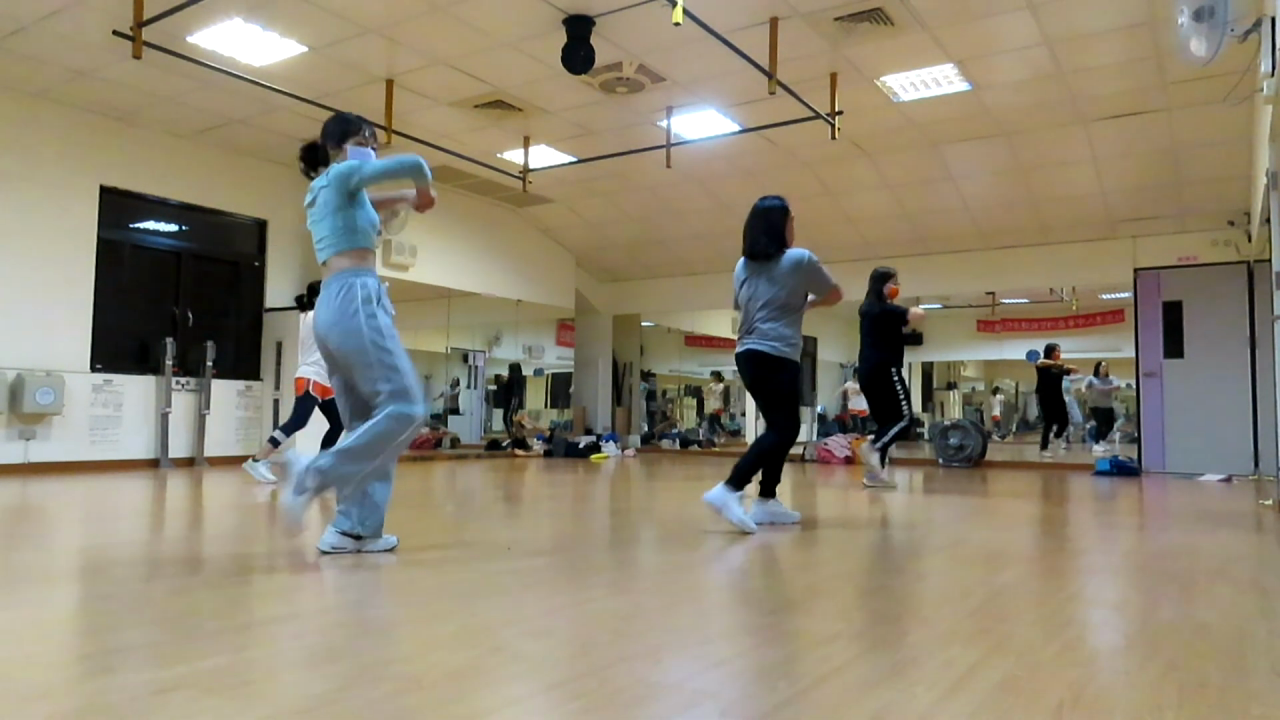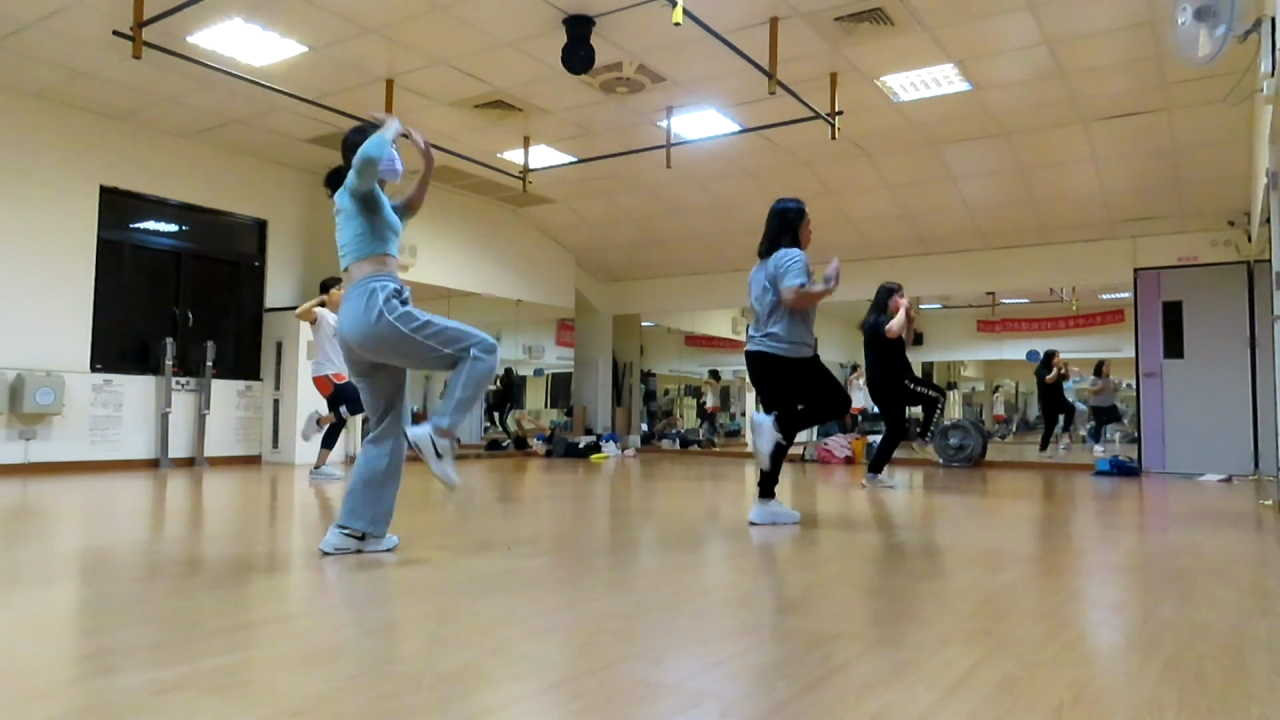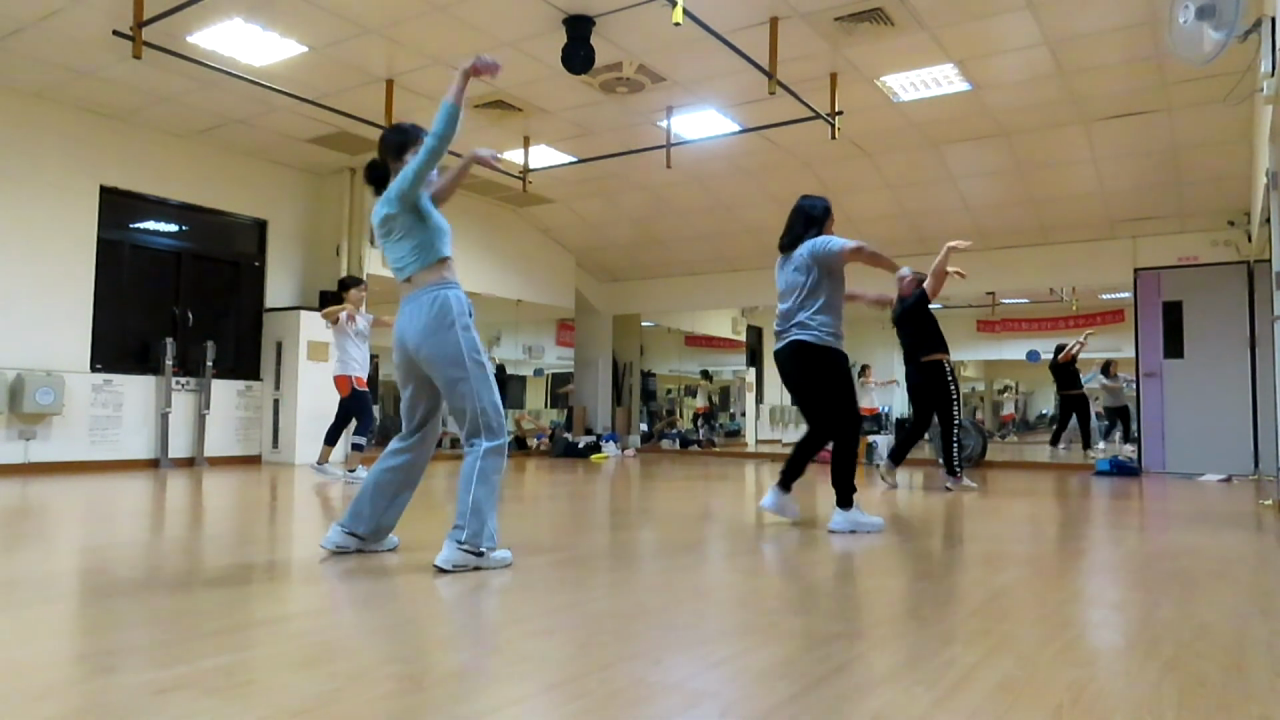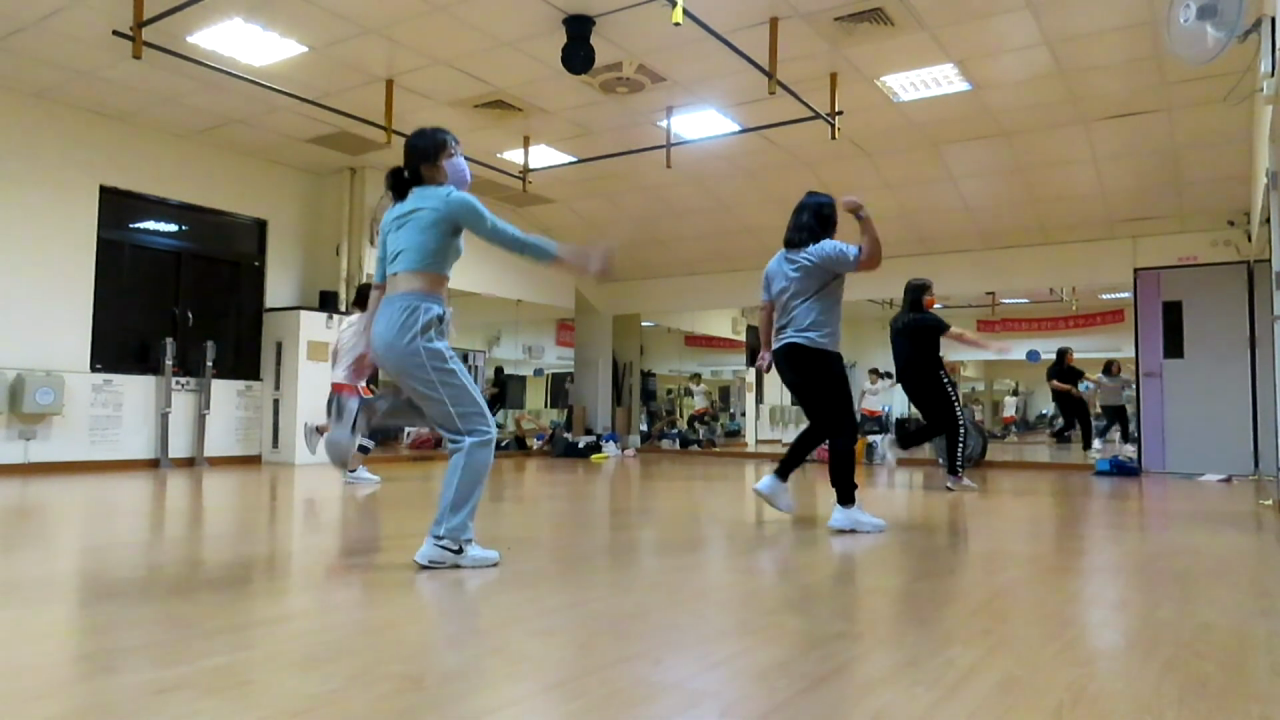
dt=0.4s
person 1, frame 1
left shoulder: (319, 195)
right shoulder: (339, 175)
left elbow: (362, 205)
right elbow: (410, 164)
left wrist: (401, 197)
right wrist: (425, 190)
left hip: (332, 311)
right hip: (355, 303)
left knee: (366, 421)
right knee: (404, 410)
left ankle: (353, 528)
right ankle: (315, 474)
person 1, frame 2
left shoulder: (370, 201)
right shoulder: (359, 186)
left elbow: (405, 211)
right elbow: (367, 157)
left wrist: (427, 166)
right wrist: (392, 127)
left hip: (355, 320)
right hip: (376, 307)
left knee: (385, 429)
right knee: (480, 349)
left ankle: (354, 529)
right ankle: (438, 433)
person 1, frame 3
left shoulder: (390, 209)
right shoulder: (400, 193)
left elbow: (432, 198)
right elbow: (436, 139)
left wrist: (468, 163)
right wrist: (463, 79)
left hip: (410, 323)
right hip: (442, 314)
left knee: (415, 438)
right knee: (488, 433)
left ankle: (357, 530)
right ankle: (469, 543)
person 1, frame 4
left shoulder: (396, 212)
right shoulder: (453, 203)
right elbow: (515, 241)
left wrist: (373, 345)
right wrist: (577, 259)
left hip: (388, 327)
right hip: (415, 326)
left knee: (449, 413)
right knee: (475, 431)
left ankle: (361, 415)
right ankle: (447, 541)
person 2, frame 1
left shoulder: (743, 265)
right shoulder: (800, 260)
right elbow: (834, 295)
right wrist: (809, 301)
left hip: (748, 356)
right hip: (777, 358)
left knee: (784, 429)
right knee: (780, 431)
left ankle: (766, 501)
right ankle: (728, 491)
person 2, frame 2
left shoulder: (762, 265)
right shoulder: (793, 257)
right elbow: (795, 296)
right wrist: (828, 285)
left hip: (758, 356)
right hip: (789, 357)
left knee: (781, 429)
right knee: (838, 403)
left ankle: (766, 502)
right ankle: (773, 423)
person 2, frame 3
left shoulder: (789, 258)
right shoulder: (818, 245)
right elbow: (857, 250)
left wrist: (867, 296)
right wrist: (900, 271)
left hip: (788, 351)
right hip: (816, 351)
left knee: (821, 430)
right knee: (847, 427)
left ankle: (781, 492)
right ankle: (845, 510)
person 2, frame 4
left shoulder: (777, 261)
right shoulder: (825, 251)
left elbow: (766, 310)
right elbow: (872, 259)
left wrist: (765, 349)
right wrist: (862, 214)
left hip: (787, 352)
right hip: (814, 352)
left knee: (823, 424)
right knee: (843, 427)
left ankle: (775, 480)
right ankle: (846, 509)
person 3, frame 1
left shoulder: (868, 309)
right shoulder: (887, 309)
left elbow: (902, 318)
right elbow: (916, 316)
left wrist: (903, 315)
right wrist: (913, 311)
left hip: (867, 372)
right hip: (885, 370)
left knee: (885, 422)
right knee: (903, 419)
left ankle: (874, 472)
right ankle: (874, 449)
person 3, frame 2
left shoulder: (881, 323)
right shoulder: (879, 322)
left elbow: (903, 343)
right elbow: (893, 331)
left wrist: (909, 322)
right wrist: (903, 310)
left hip: (880, 387)
right hip: (895, 383)
left knee: (894, 430)
right knee: (938, 396)
left ankle: (873, 474)
right ankle: (923, 439)
person 3, frame 3
left shoulder: (907, 311)
right shoulder: (914, 305)
left elbow: (932, 289)
right elbow: (933, 278)
left wrist: (947, 272)
right wrist: (948, 249)
left hip: (916, 373)
right hip: (937, 369)
left knee: (919, 424)
right knee: (951, 424)
left ankle: (890, 464)
right ankle: (955, 476)
person 3, frame 4
left shoulder: (898, 323)
right shoulder: (925, 320)
right elbow: (957, 334)
left wrist: (941, 361)
right wrist: (989, 345)
left hip: (910, 383)
right hip: (932, 379)
left knee: (936, 424)
right knee: (956, 425)
left ankle: (897, 443)
right ankle: (955, 476)
person 4, frame 1
left shoulder: (307, 317)
left hip: (322, 381)
right hip: (311, 378)
left knee: (338, 424)
right knee: (297, 421)
right ankle: (257, 461)
person 4, frame 2
right shoulder: (319, 314)
right elbow: (299, 313)
right wrist: (319, 300)
left hip: (339, 375)
right hip: (326, 374)
left knee: (338, 422)
right knee: (363, 401)
left ankle: (319, 467)
right ankle: (320, 421)
person 4, frame 3
left shoulder: (365, 318)
right shoulder: (340, 317)
left elbow: (390, 322)
right elbow: (325, 313)
right wrist: (345, 307)
left hip: (358, 376)
right hip: (347, 375)
left knee: (342, 421)
right knee: (366, 419)
left ankle: (321, 462)
right ankle: (352, 470)
person 4, frame 4
left shoulder: (347, 322)
right shoulder: (364, 320)
left elbow: (334, 353)
left hip: (340, 381)
right hip: (350, 383)
left ankle: (317, 430)
right ankle: (354, 469)
